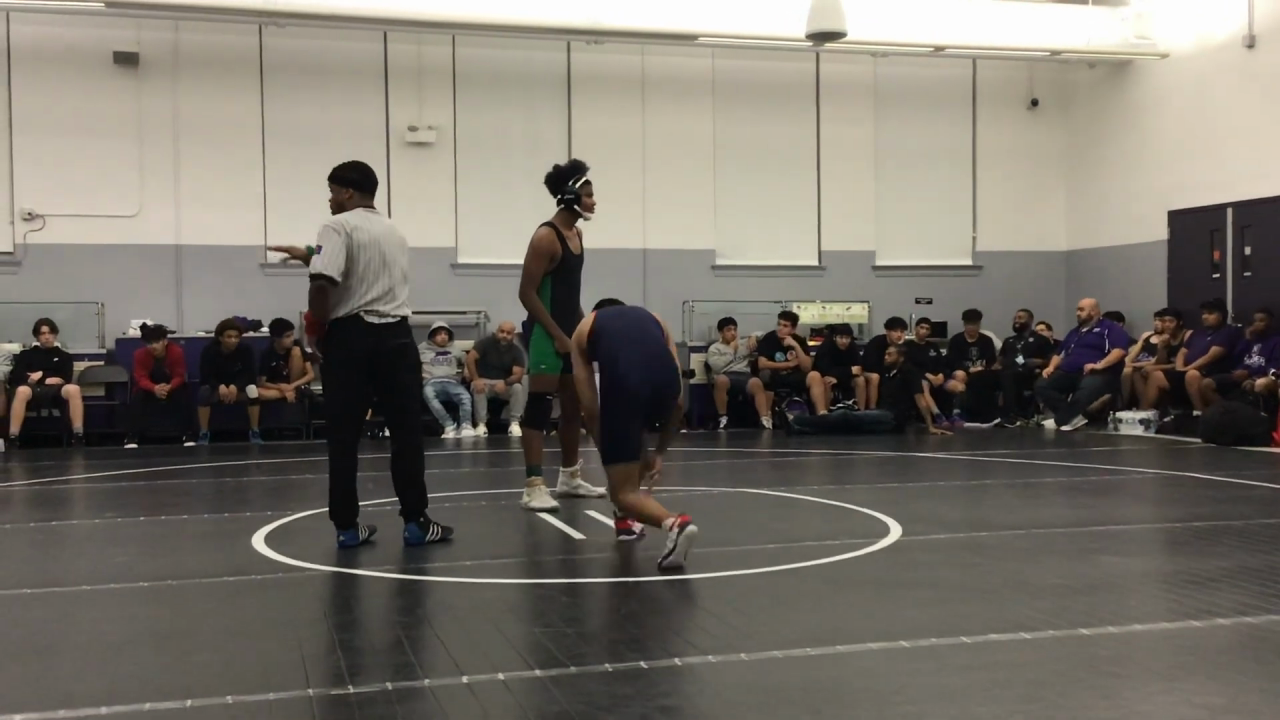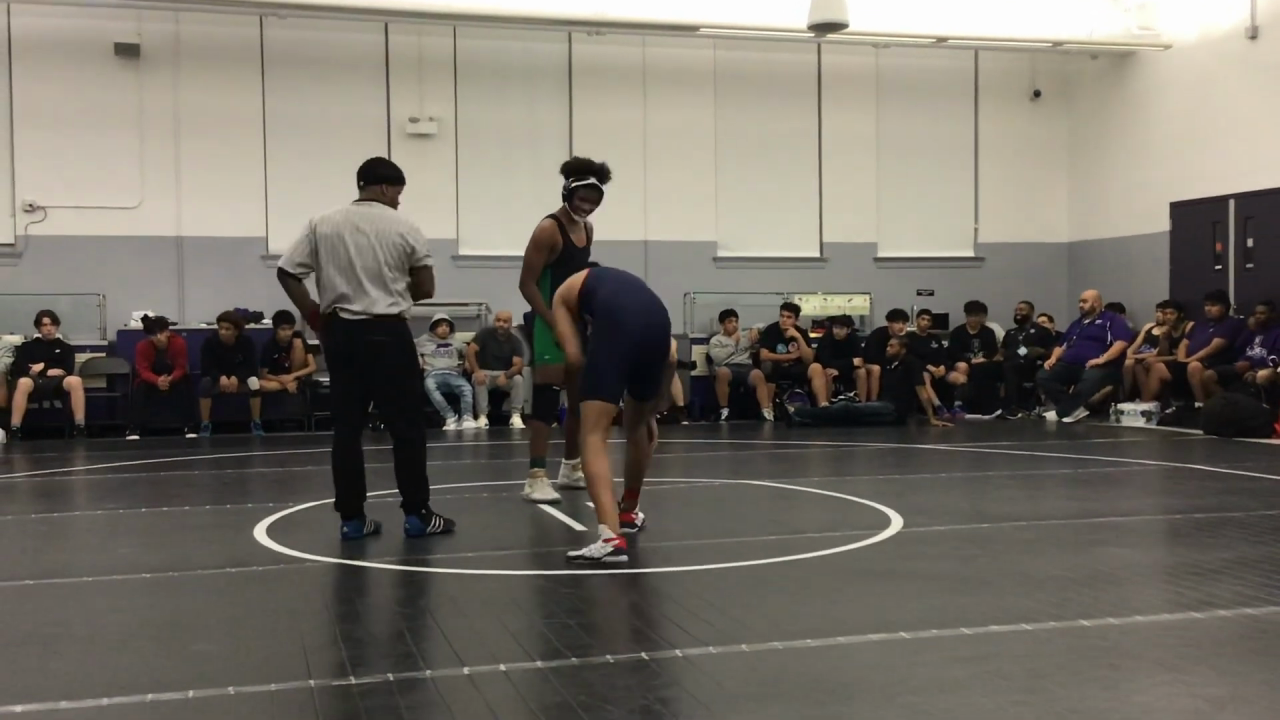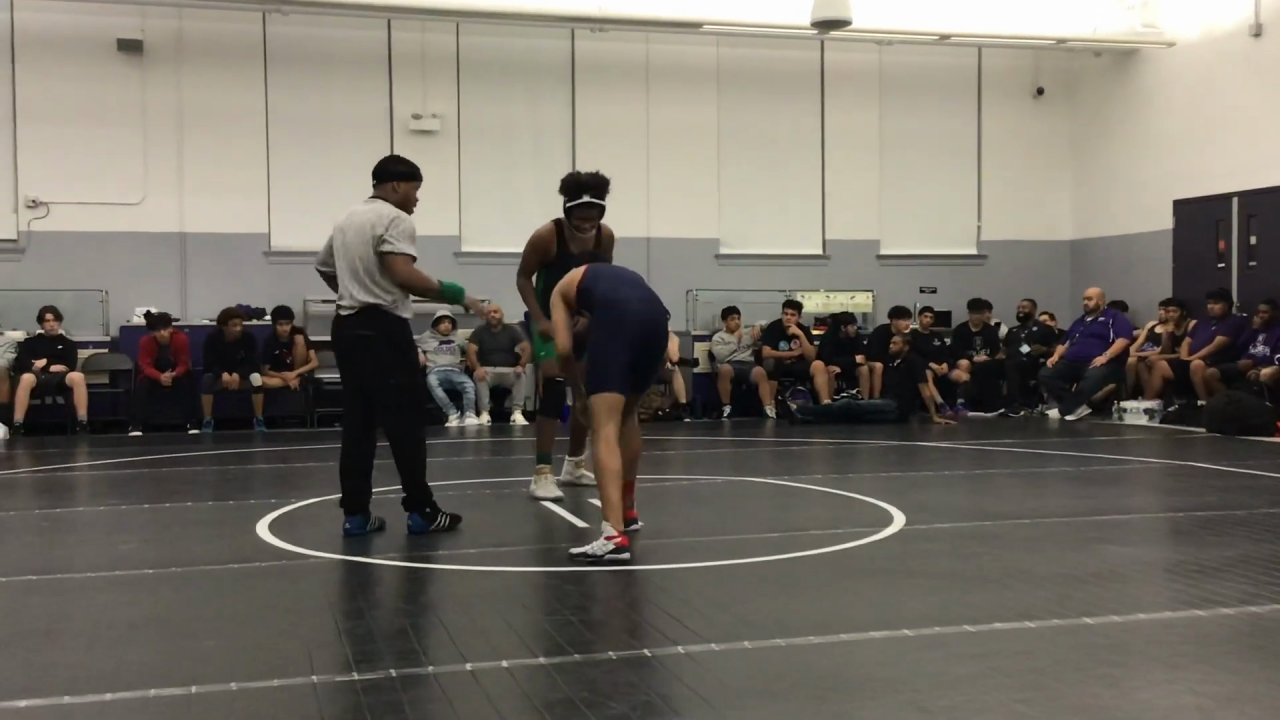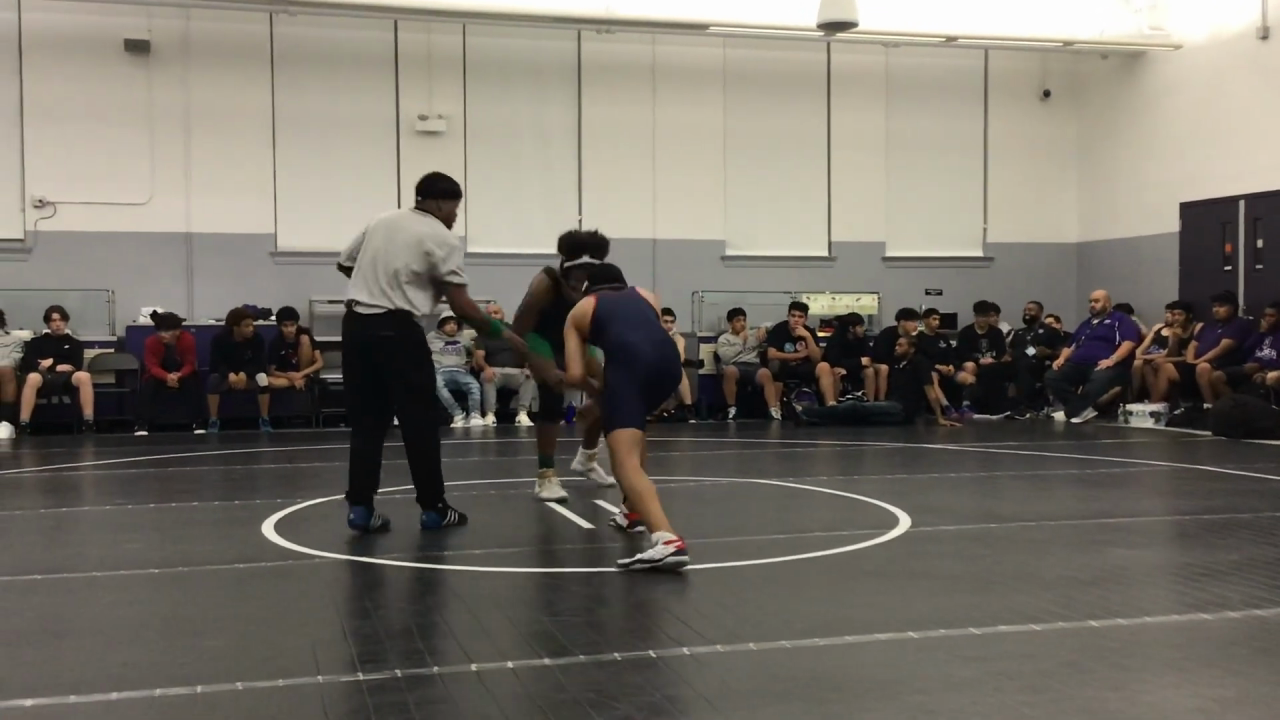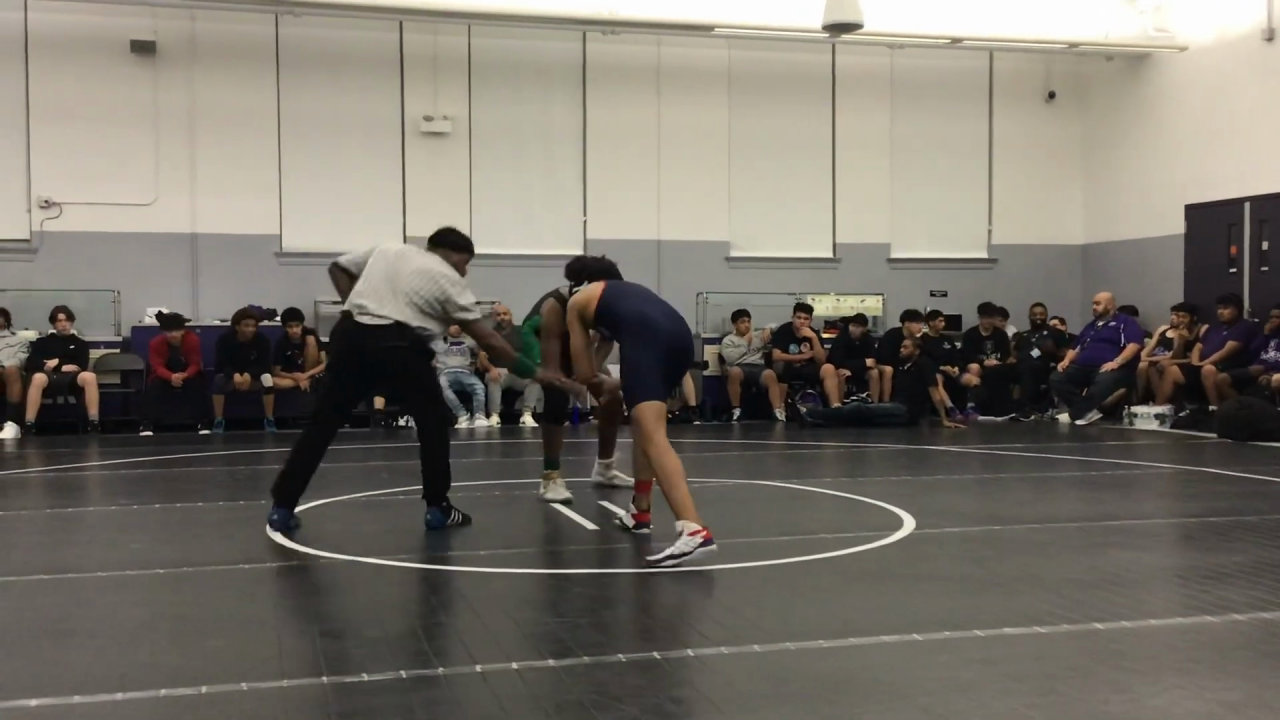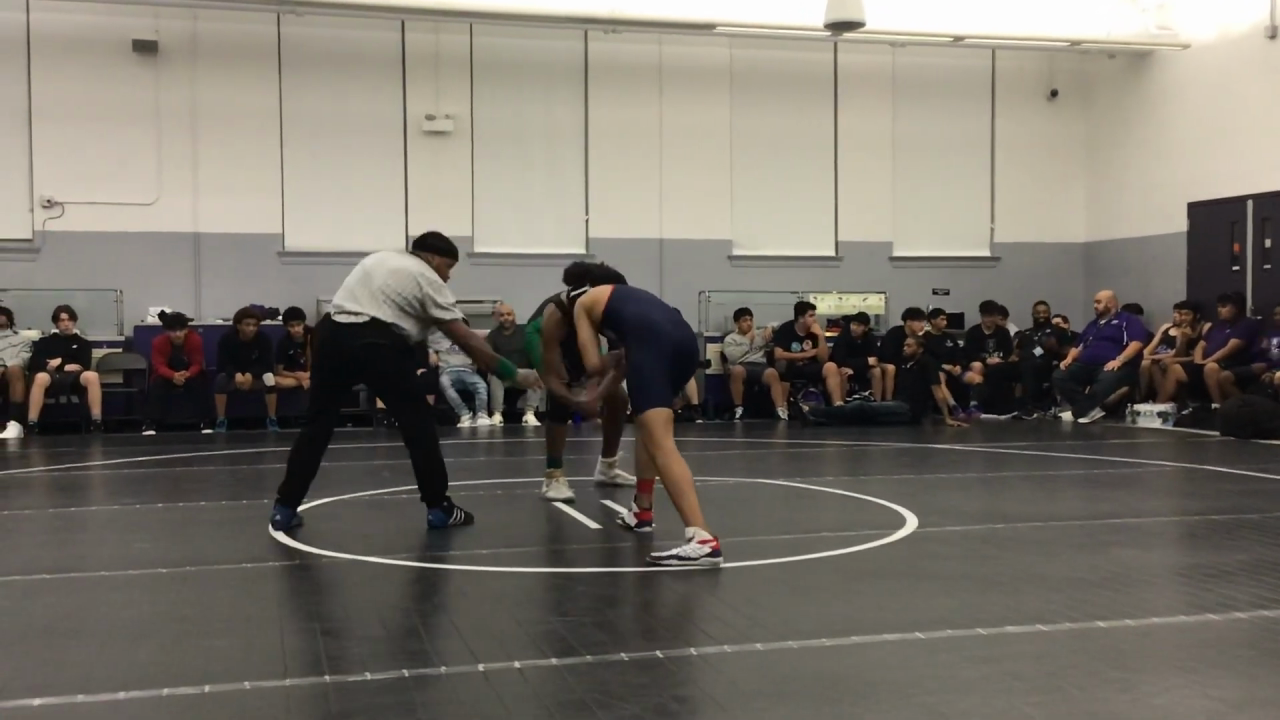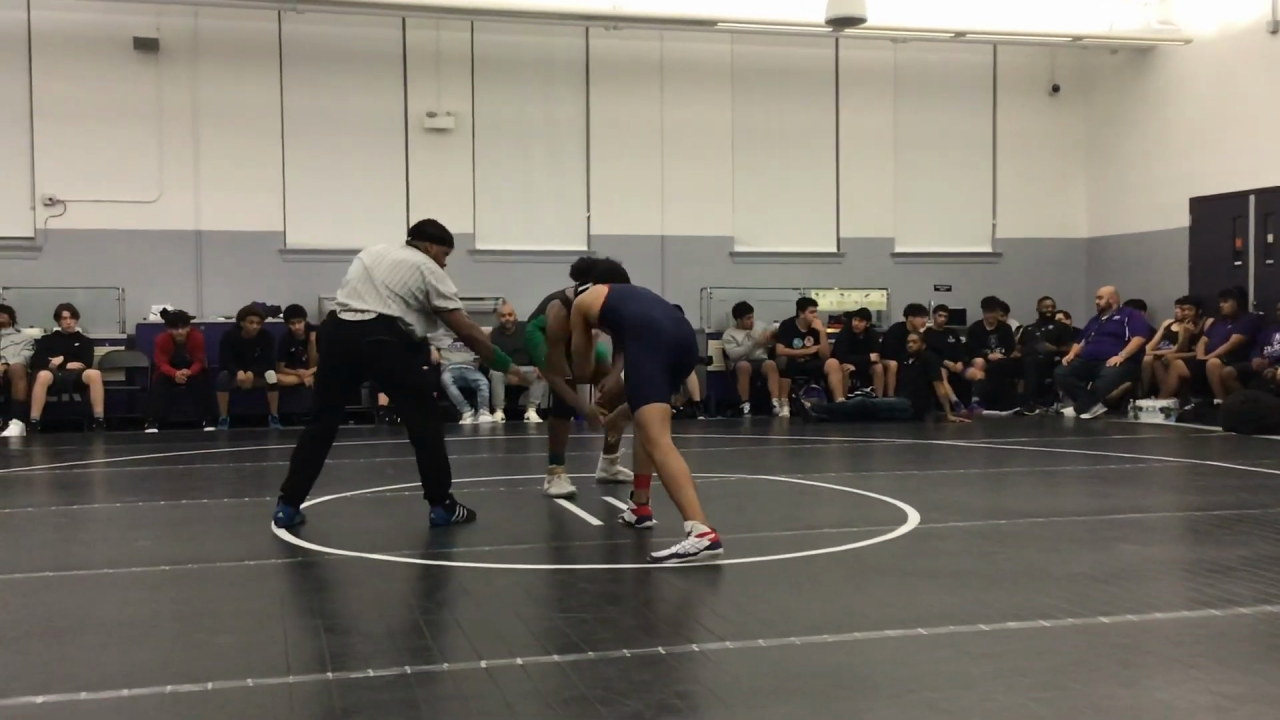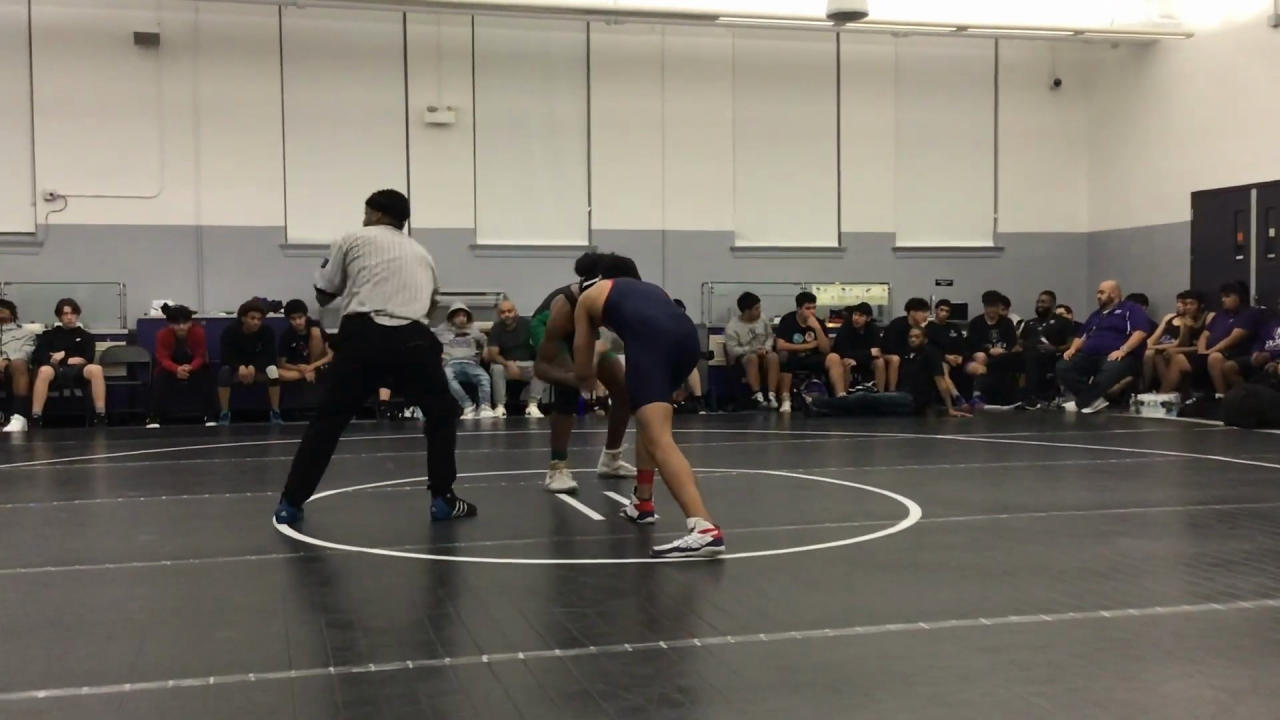
dt=0.4s
person 1, frame 1
left shoulder: (339, 227)
right shoulder: (393, 231)
left elbow: (325, 280)
left wrist: (314, 323)
right wrist: (313, 254)
left hip: (350, 336)
right hip: (396, 335)
left knee: (344, 435)
right knee: (407, 430)
left ankle: (347, 526)
right ankle: (416, 521)
person 1, frame 2
left shoulder: (322, 225)
right shoulder: (404, 228)
left elbow: (287, 273)
right elbow: (426, 289)
left wrist: (312, 314)
left hip: (341, 332)
right hip: (389, 332)
left knee: (347, 427)
right knee: (406, 425)
left ankle: (352, 517)
right ankle: (417, 513)
person 1, frame 3
left shoulder: (347, 221)
right shoulder: (394, 219)
left elbow: (325, 269)
right elbow: (403, 276)
right wrist: (457, 295)
left hip: (347, 326)
right hip: (383, 328)
left knee: (358, 422)
right knee: (405, 421)
left ankle: (355, 513)
right ankle: (420, 510)
person 1, frame 4
left shoulder: (380, 222)
right shoulder: (442, 240)
left elbow: (345, 264)
right elbow: (462, 306)
right wrist: (501, 332)
left hip: (356, 324)
right hip: (397, 330)
left knee: (366, 421)
right knee: (418, 421)
left ankle: (361, 507)
right ankle: (433, 507)
person 1, frame 5
left shoulder: (386, 251)
right shoulder: (448, 279)
left elbow: (339, 268)
right elbow: (487, 338)
right wrist: (530, 371)
left hip: (352, 335)
right hip: (398, 342)
left knee: (325, 420)
right knee: (434, 421)
left ankle: (282, 507)
right ankle: (438, 507)
person 1, frame 6
left shoulder: (377, 258)
right shoulder: (428, 279)
right elbow: (466, 339)
right wrist: (513, 374)
left hip: (331, 334)
right hip: (375, 342)
left knee: (318, 421)
right knee: (417, 421)
left ankle: (285, 508)
right ankle: (438, 507)
person 1, frame 7
left shoulder: (372, 252)
right shoulder: (427, 269)
right elbow: (466, 330)
right wrist: (504, 364)
left hip: (337, 332)
right hip: (382, 339)
left knee: (324, 420)
right knee: (424, 418)
left ankle: (287, 506)
right ankle: (441, 505)
person 1, frame 8
left shoulder: (353, 240)
right shoulder: (422, 255)
left elbow: (323, 296)
right elbow: (429, 307)
left hip: (361, 335)
right hip: (411, 340)
left knee: (329, 418)
right knee: (442, 414)
left ankle: (290, 504)
right ankle: (443, 499)
person 2, frame 1
left shoulder: (586, 326)
right shoulder: (652, 318)
left elbow: (589, 406)
left wrist: (606, 449)
right wrist: (659, 451)
left hip: (624, 382)
right hip: (664, 378)
left knee: (623, 493)
left ankle: (673, 523)
right ankle: (629, 517)
person 2, frame 2
left shoulder: (567, 291)
right shoulder: (626, 282)
left elbow: (575, 359)
right elbow: (671, 360)
left wrist: (581, 384)
right wrist: (652, 413)
left hip: (617, 326)
right hip: (657, 323)
left knee: (592, 437)
right knee: (637, 423)
left ankle: (611, 537)
right ankle: (628, 512)
person 2, frame 3
left shoulder: (566, 285)
right shoulder: (629, 276)
left elbow: (564, 350)
left wrist: (583, 385)
left hip: (615, 319)
right hip: (655, 316)
left knee: (605, 430)
right knee: (627, 415)
left ankle: (614, 535)
right ankle: (627, 511)
person 2, frame 4
left shoulder: (580, 309)
right shoulder: (645, 296)
left elbow: (575, 376)
left wrist: (592, 388)
left hip: (628, 361)
right hip: (668, 360)
left knee: (626, 462)
right knee: (633, 427)
left ankle: (667, 540)
right ankle: (634, 511)
person 2, frame 5
left shoulder: (578, 301)
right shoulder: (631, 291)
left elbow: (584, 374)
left wrist: (598, 379)
right wrist: (617, 385)
left hip: (645, 337)
right hip: (680, 333)
left knee: (653, 437)
right knee: (644, 423)
left ankle: (694, 530)
right ankle: (640, 512)
person 2, frame 6
left shoulder: (584, 302)
right shoulder: (629, 297)
left elbow: (594, 365)
right elbow: (623, 365)
left wrist: (613, 360)
right wrist: (596, 395)
left hip: (652, 343)
right hip: (686, 340)
left knee: (660, 444)
right knee: (647, 423)
left ankle: (702, 539)
right ankle: (641, 511)
person 2, frame 7
left shoulder: (583, 301)
right shoulder: (634, 294)
left elbow: (582, 372)
left hip: (650, 341)
right hip: (684, 336)
left knee: (657, 441)
right knee: (645, 421)
left ankle: (702, 532)
right ankle: (639, 506)
person 2, frame 8
left shoulder: (588, 297)
right shoulder: (650, 288)
left elbow: (582, 372)
left wrist: (593, 378)
left hip: (649, 339)
right hip: (686, 334)
left knee: (658, 440)
right knee: (648, 421)
left ankle: (704, 529)
right ankle: (642, 503)
person 3, frame 1
left shoulder: (576, 234)
right shoulder: (545, 237)
right elbow: (527, 292)
left wrist: (582, 323)
right wrist: (556, 334)
left hip: (571, 330)
right hip: (547, 333)
left knee: (574, 405)
right knee: (540, 406)
left ankle: (569, 476)
right ankle: (533, 486)
person 3, frame 2
left shoulder: (587, 229)
right shoulder: (548, 229)
right elbow: (527, 284)
right wrist: (555, 325)
right hip: (549, 324)
left knee: (581, 397)
right knee: (547, 397)
left ankle: (571, 468)
right ankle: (536, 478)
person 3, frame 3
left shoulder: (605, 237)
right shoulder: (546, 235)
right elbow: (523, 278)
left wrist: (590, 314)
right wrist: (538, 319)
left hip: (582, 321)
right hip: (550, 320)
right knee: (554, 390)
left ankle: (574, 466)
right ankle: (542, 474)
person 3, frame 4
right shoulder: (544, 284)
right elbow: (518, 333)
right wrist: (546, 370)
right hip: (537, 331)
right knee: (552, 391)
left ankle: (586, 459)
right ankle: (545, 477)
person 3, frame 5
right shoulder: (555, 308)
left elbow: (607, 339)
right elbow: (550, 370)
left wrist: (594, 367)
right wrist: (578, 389)
right hip: (539, 335)
left knee: (613, 399)
right knee: (557, 395)
left ankle: (604, 468)
right ankle: (550, 478)
person 3, frame 6
right shoulder: (556, 314)
right elbow: (549, 378)
right wrist: (574, 399)
left hip: (578, 339)
right hip: (541, 336)
left knee: (619, 399)
right knee: (561, 396)
left ankle: (607, 468)
right ankle: (553, 477)
person 3, frame 7
right shoulder: (561, 311)
right elbow: (554, 376)
left wrist: (614, 375)
right wrist: (583, 409)
right hip: (543, 332)
left knee: (619, 393)
right knee: (564, 393)
left ankle: (609, 464)
right ankle: (555, 473)
person 3, frame 8
right shoulder: (566, 306)
right elbow: (541, 366)
right wrist: (572, 378)
right hip: (547, 326)
left knee: (625, 389)
right knee: (569, 388)
left ankle: (611, 459)
right ankle: (557, 469)
